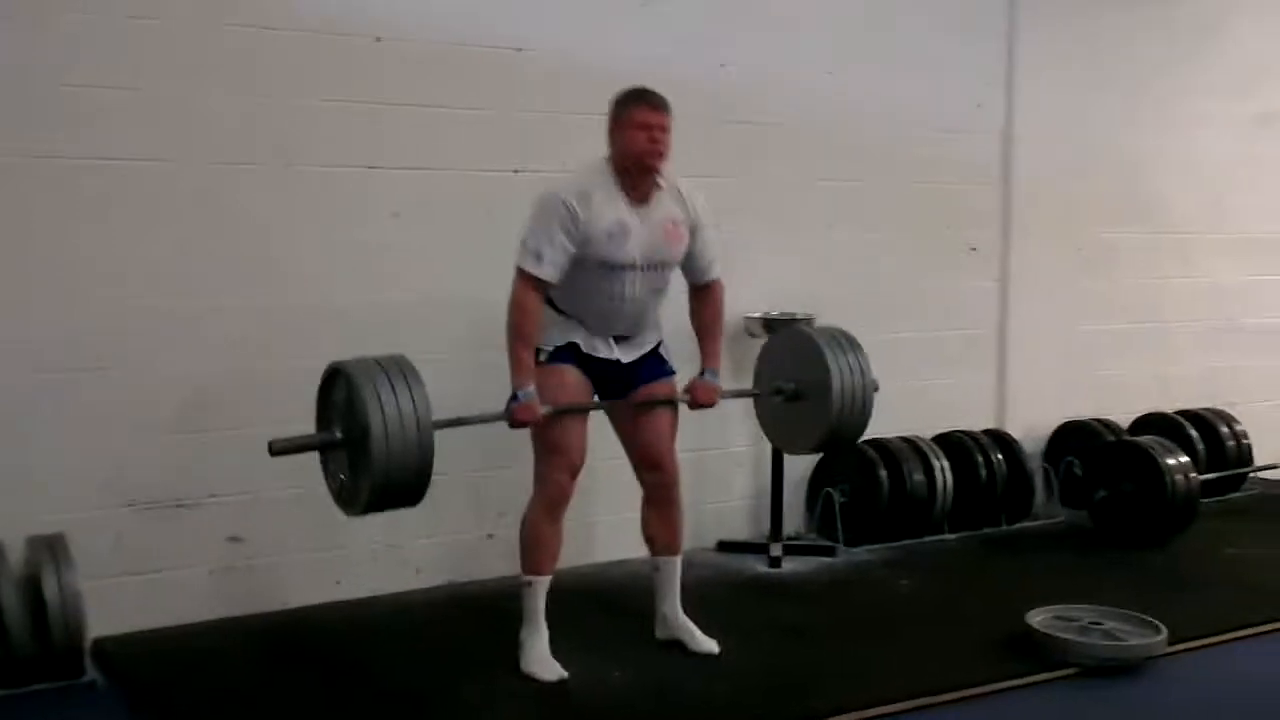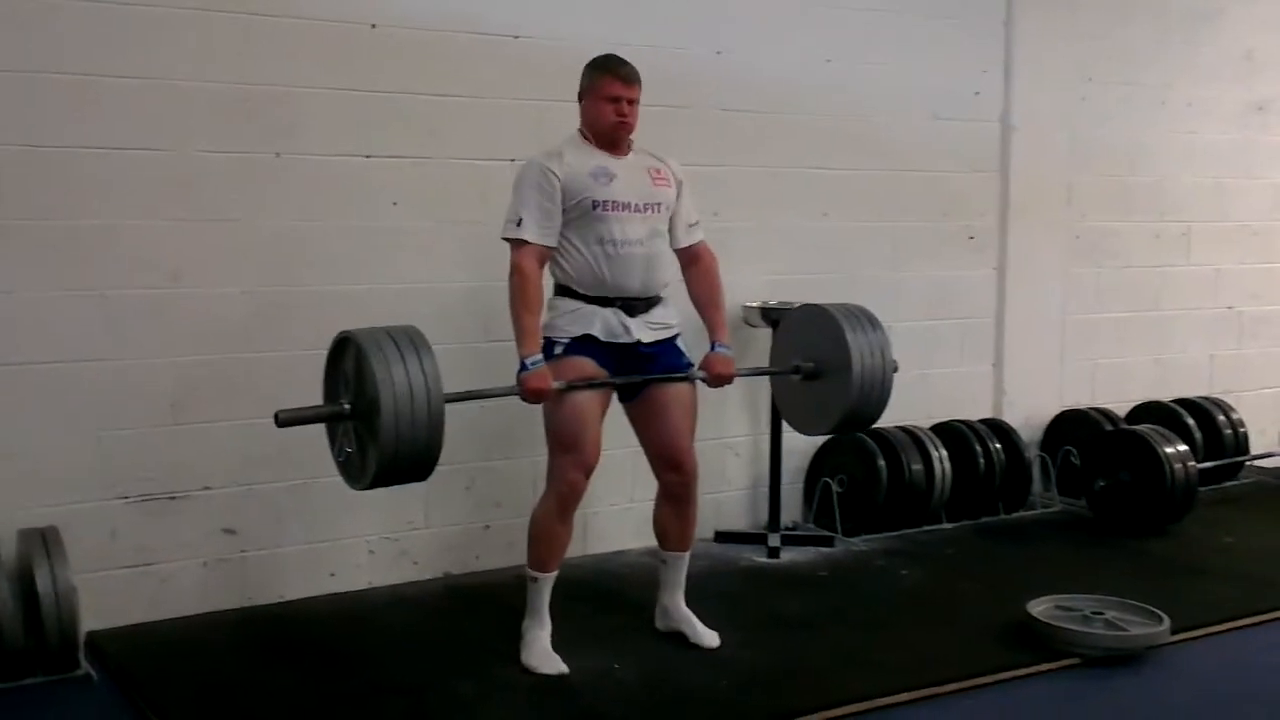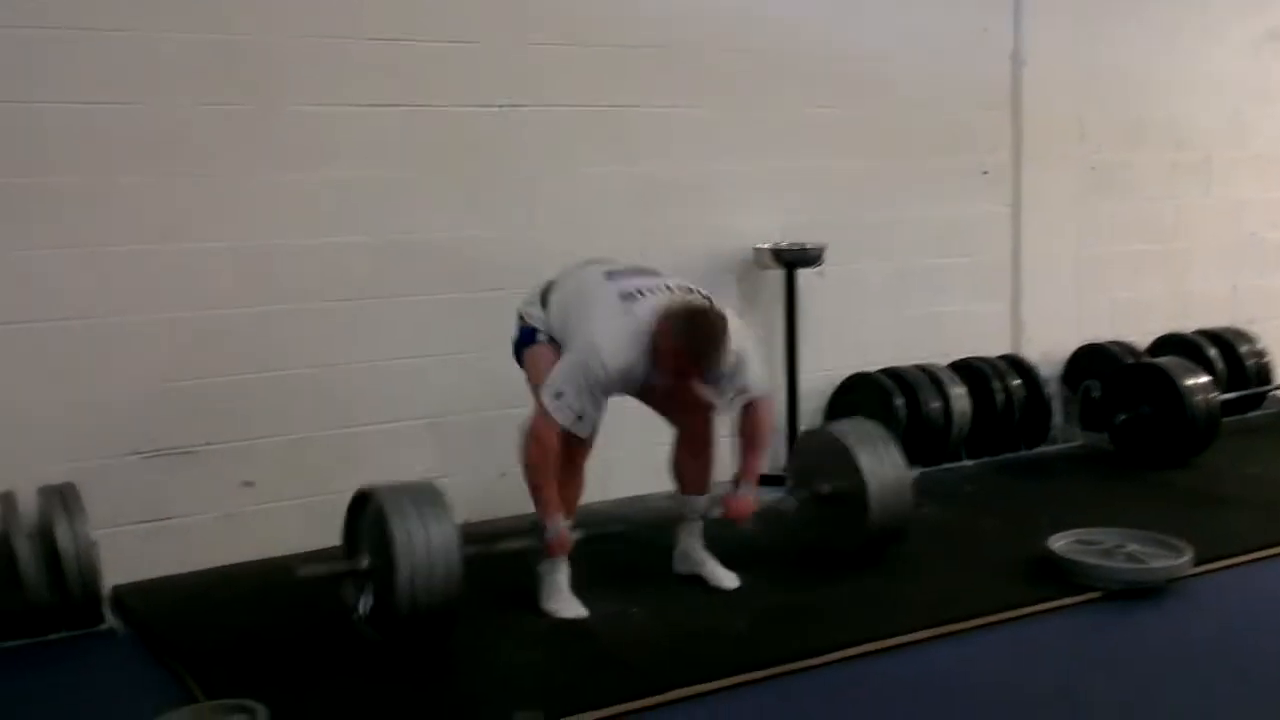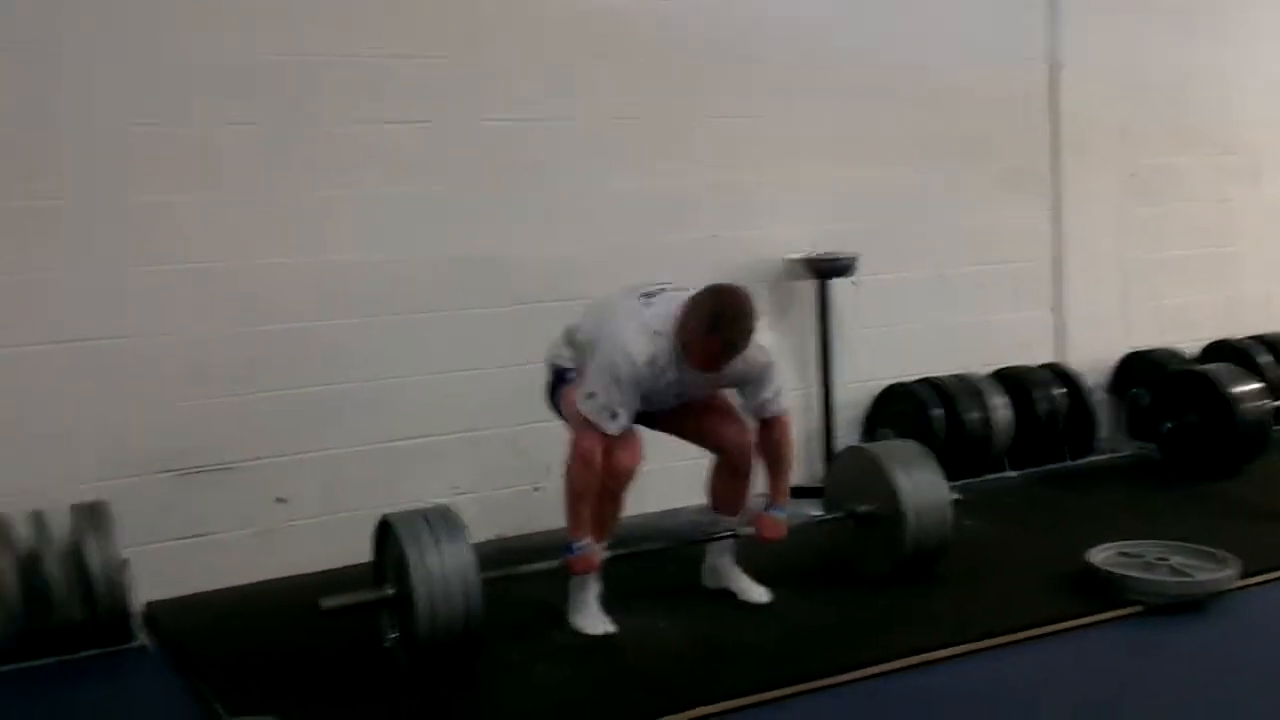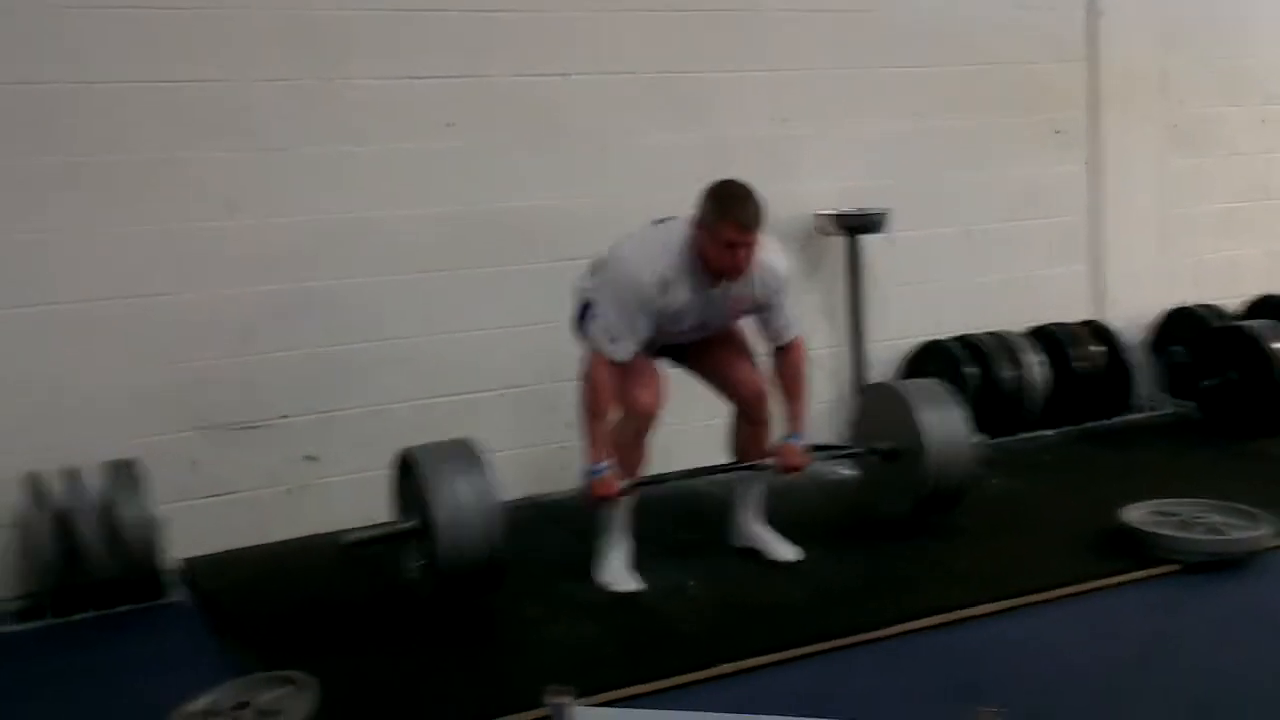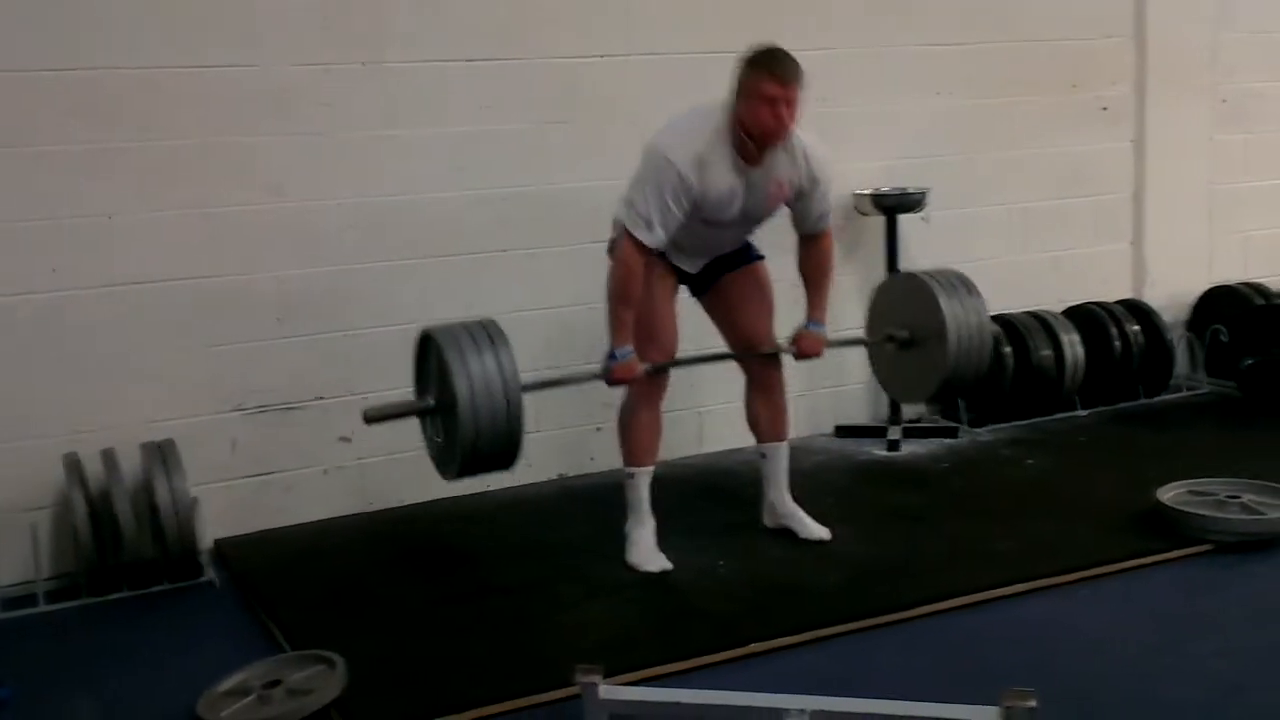
dt=0.5s
person 1, frame 1
left shoulder: (685, 206)
right shoulder: (571, 202)
left elbow: (707, 288)
right elbow: (527, 293)
left wrist: (710, 372)
right wrist: (523, 389)
left hip: (640, 348)
right hip: (569, 343)
left knee: (662, 477)
right knee: (557, 481)
left ankle: (670, 612)
right ankle: (534, 632)
person 1, frame 2
left shoulder: (663, 171)
right shoulder: (551, 167)
left elbow: (695, 256)
right elbow: (526, 263)
left wrist: (721, 343)
right wrist: (530, 358)
left hip: (657, 333)
right hip: (582, 330)
left knee: (681, 473)
right knee: (571, 479)
left ankle: (672, 604)
right ankle: (536, 625)
person 1, frame 3
left shoulder: (727, 343)
right shoulder: (604, 354)
left elbow: (755, 408)
right elbow: (542, 435)
left wrist: (745, 488)
right wrist: (554, 524)
right hip: (551, 325)
left knee: (698, 418)
right knee: (574, 437)
left ankle: (690, 548)
right ankle: (554, 575)
person 1, frame 4
left shoulder: (751, 348)
right shoulder: (631, 345)
left elbow: (774, 421)
right elbow: (588, 445)
left wrist: (777, 507)
right wrist: (581, 542)
left hip: (667, 388)
right hip: (581, 368)
left knee: (740, 442)
right knee: (620, 460)
left ankle: (720, 562)
right ankle: (583, 588)
person 1, frame 5
left shoulder: (769, 268)
right shoulder: (643, 269)
left elbow: (788, 345)
right elbow: (601, 364)
left wrist: (794, 436)
right wrist: (600, 465)
left hip: (699, 322)
right hip: (612, 309)
left knee: (753, 393)
right knee: (642, 404)
left ankle: (749, 523)
right ankle: (614, 544)
person 1, frame 6
left shoulder: (802, 159)
right shoulder: (682, 152)
left elbow: (816, 236)
right elbow: (632, 249)
left wrist: (815, 321)
right wrist: (621, 348)
left hip: (727, 248)
right hip: (655, 243)
left knee: (765, 361)
right knee: (650, 370)
left ankle: (778, 501)
right ankle: (640, 524)
